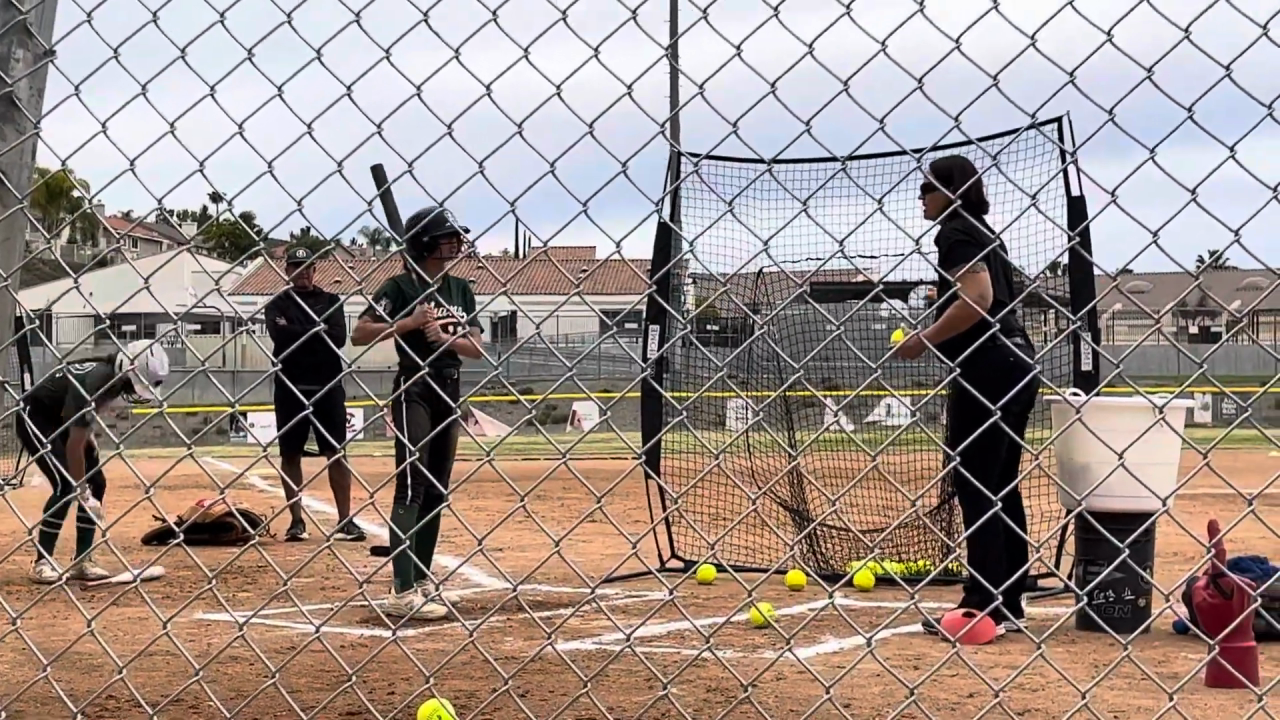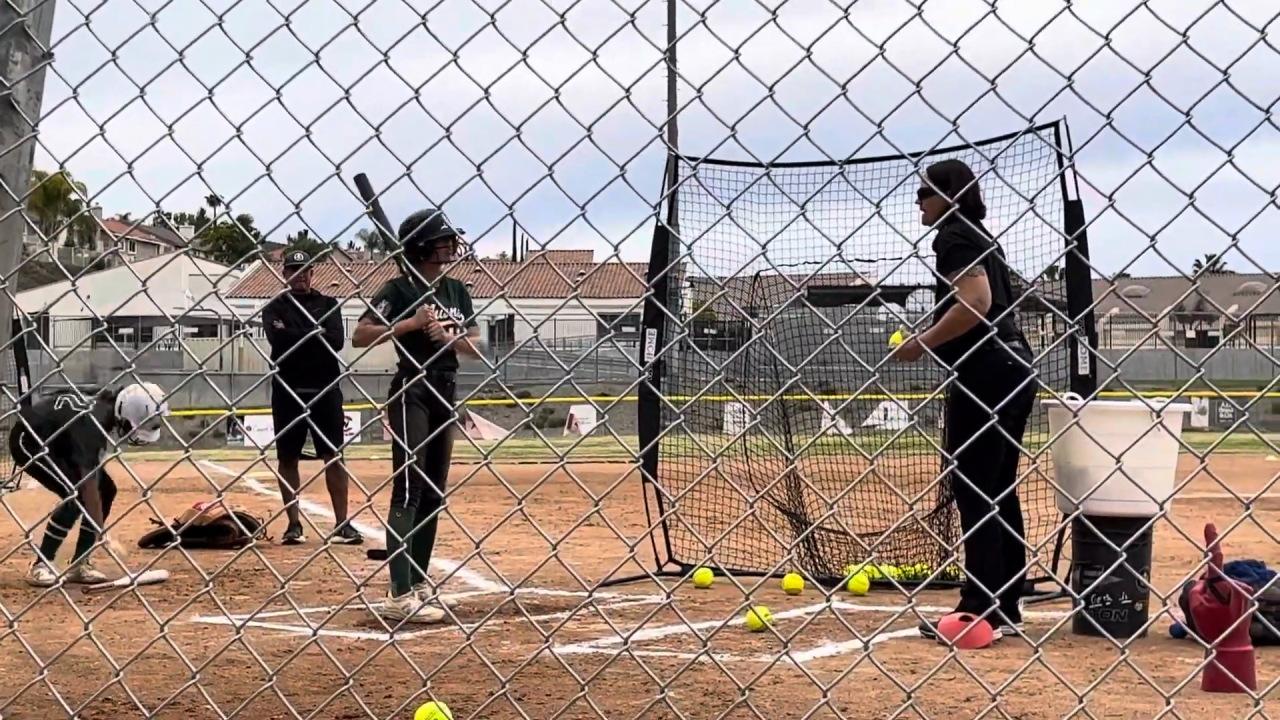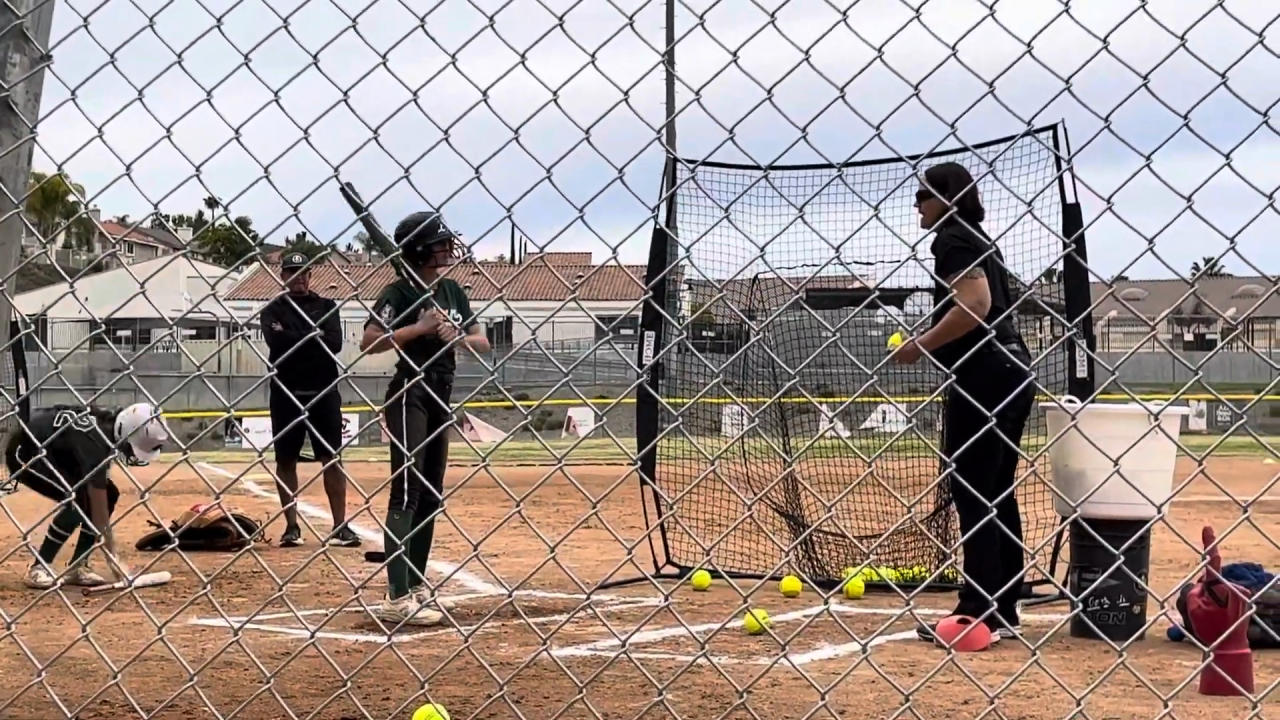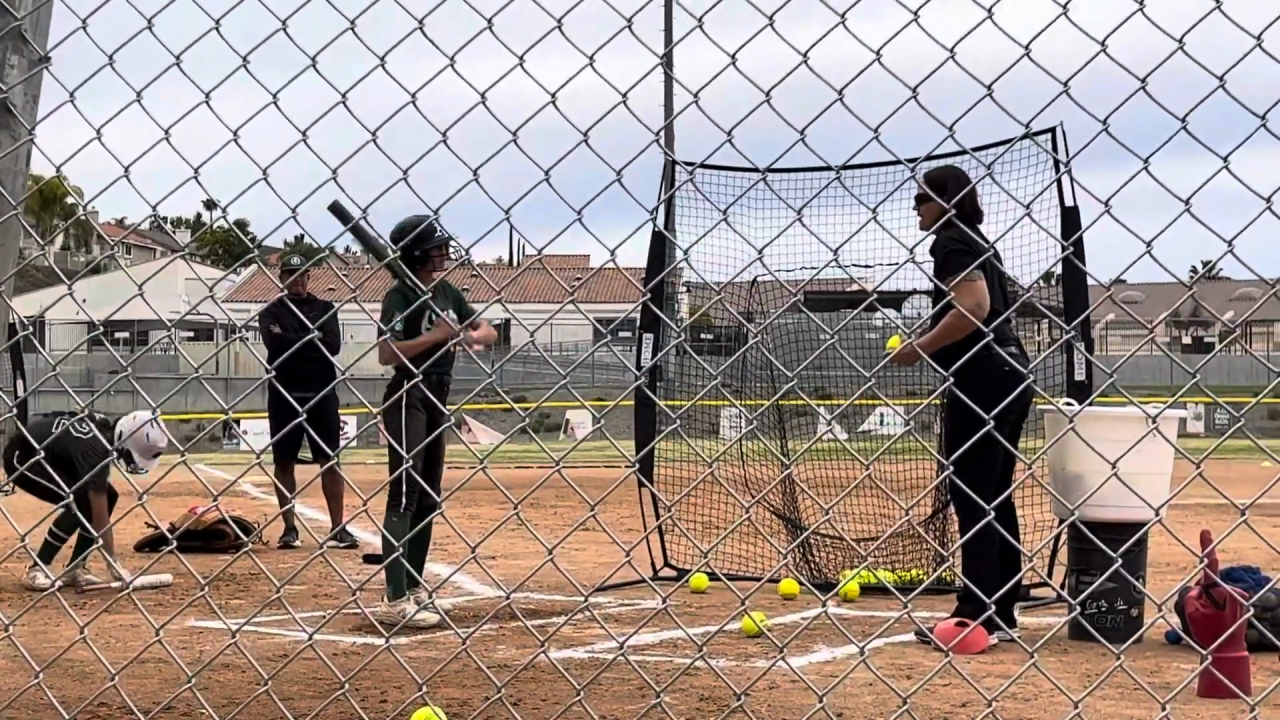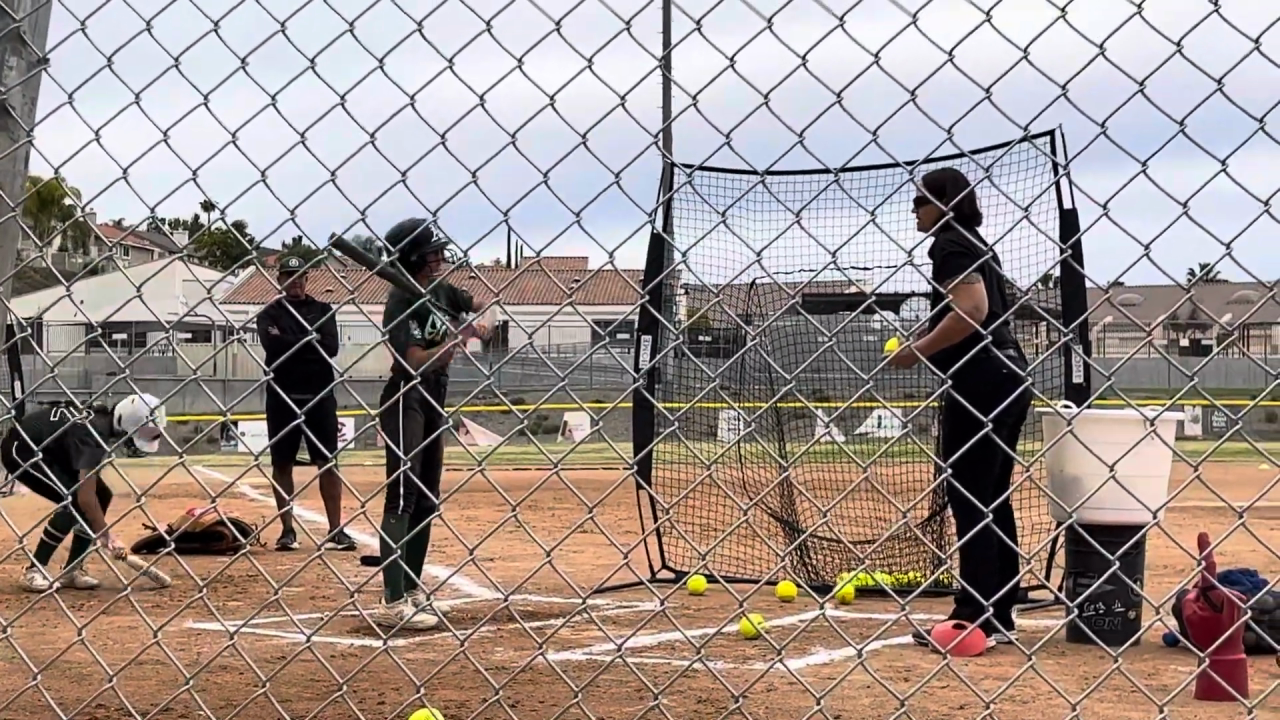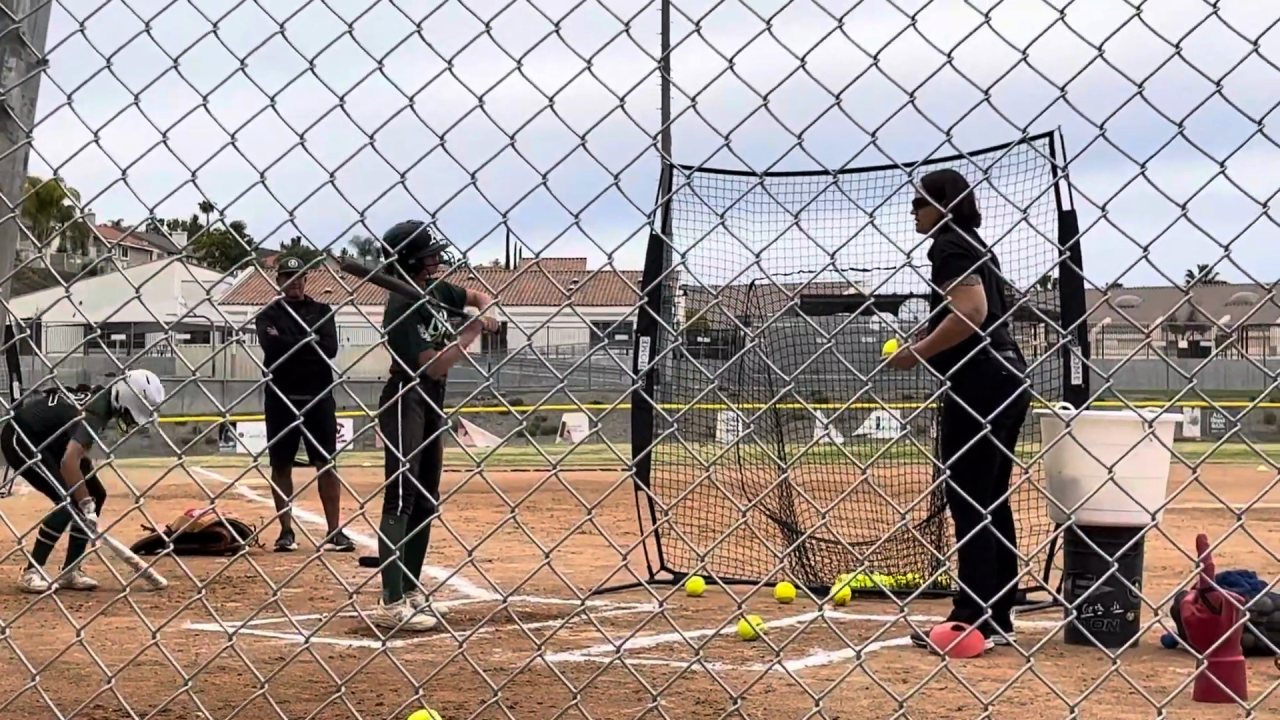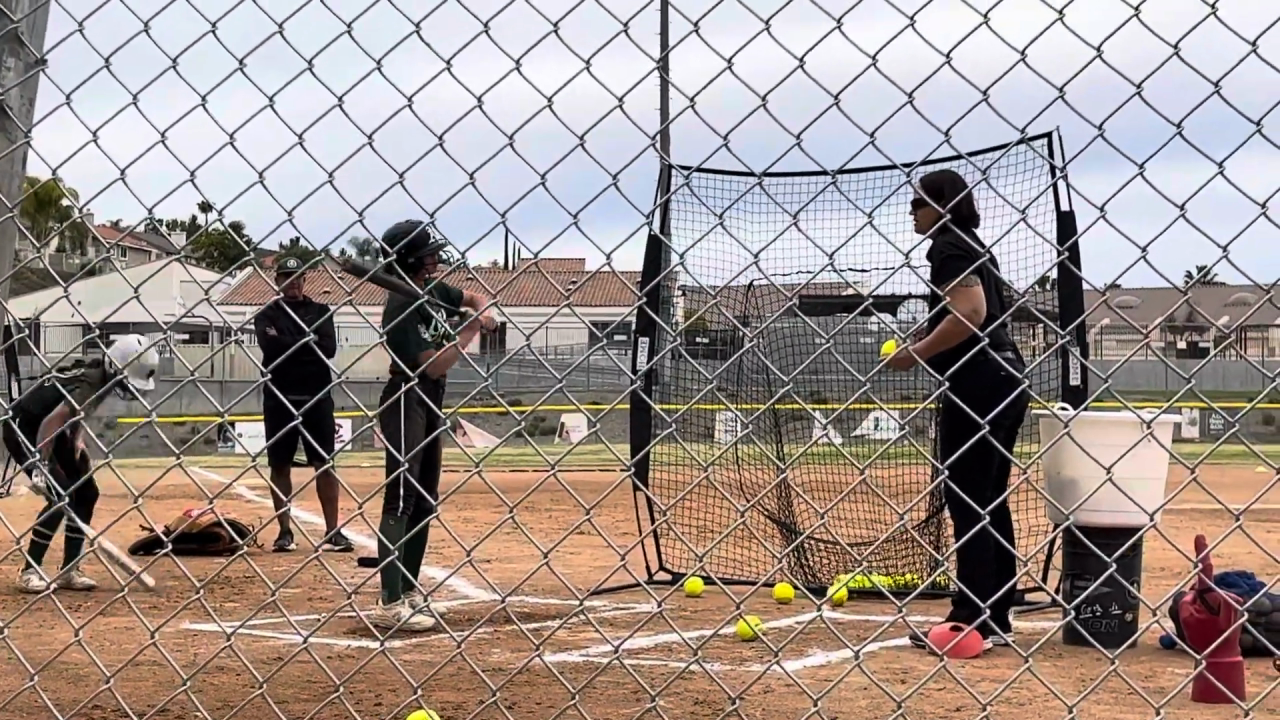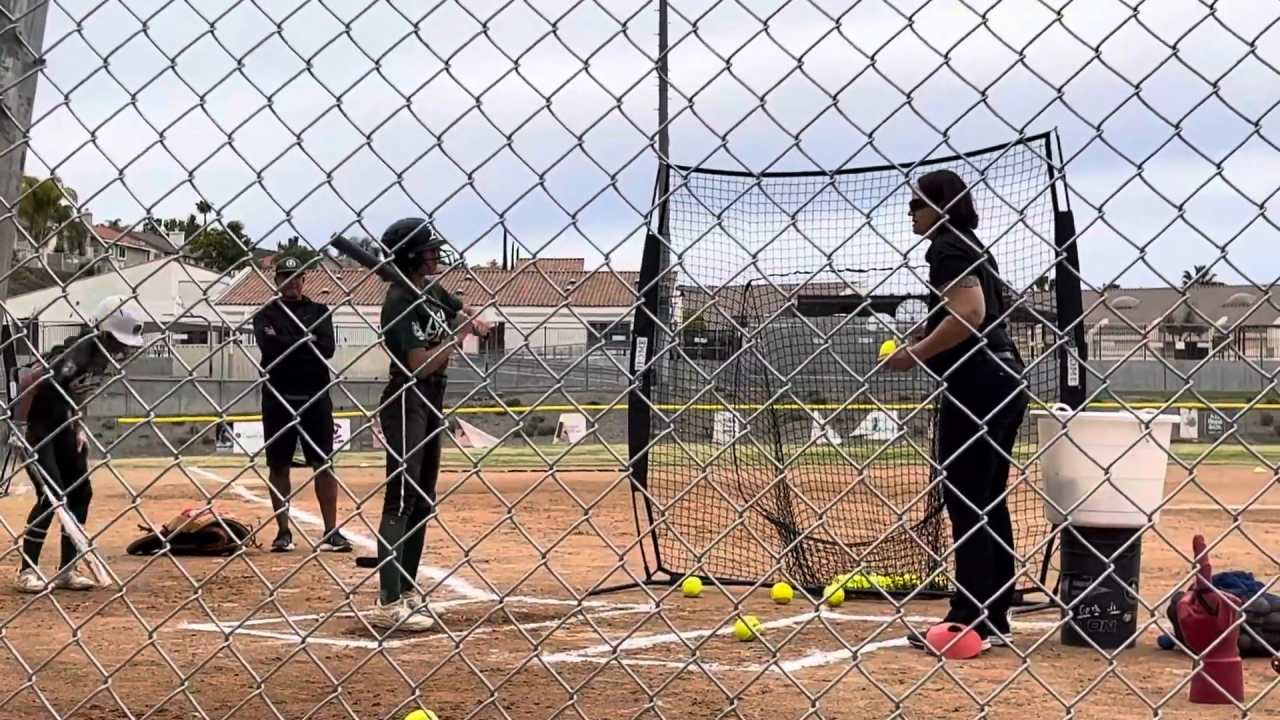
dt=0.1s
person 1, frame 1
left shoulder: (956, 231)
right shoulder: (983, 232)
left elbow: (977, 298)
left wrist: (924, 339)
left hip: (987, 367)
right hip: (1014, 362)
left knee: (974, 486)
right knee: (1000, 487)
left ankle: (983, 608)
right ankle: (1007, 604)
person 1, frame 2
left shoulder: (954, 236)
right shoulder: (980, 236)
left elbow: (976, 303)
left wrist: (922, 342)
left hip: (984, 371)
right hip: (1011, 367)
left knee: (972, 490)
right knee: (998, 491)
left ankle: (980, 612)
right ankle: (1004, 609)
person 1, frame 3
left shoulder: (952, 238)
right shoulder: (978, 238)
left elbow: (975, 305)
left wrist: (921, 345)
right wrist: (932, 340)
left hip: (983, 374)
right hip: (1010, 369)
left knee: (971, 493)
right knee: (996, 493)
left ankle: (978, 614)
right ankle: (1002, 610)
person 1, frame 4
left shoulder: (952, 241)
right shoulder: (977, 241)
left elbow: (974, 307)
left wrist: (920, 347)
right wrist: (931, 341)
left hip: (981, 377)
right hip: (1008, 372)
left knee: (970, 495)
right knee: (994, 496)
left ankle: (976, 617)
right ankle: (1000, 613)
person 1, frame 5
left shoulder: (950, 243)
right shoulder: (976, 244)
left elbow: (973, 310)
left wrist: (919, 350)
right wrist: (929, 343)
left hip: (980, 379)
right hip: (1006, 375)
left knee: (968, 498)
right knee: (992, 499)
left ankle: (975, 620)
right ankle: (998, 615)
person 1, frame 6
left shoulder: (950, 244)
right shoulder: (975, 245)
left elbow: (972, 312)
left wrist: (917, 351)
right wrist: (927, 345)
left hip: (978, 381)
right hip: (1004, 377)
left knee: (966, 499)
right knee: (990, 500)
left ankle: (972, 621)
right ankle: (996, 617)
person 1, frame 7
left shoulder: (948, 245)
right shoulder: (973, 245)
left elbow: (971, 312)
left wrist: (916, 352)
right wrist: (926, 344)
left hip: (978, 381)
right hip: (1004, 377)
left knee: (966, 500)
right knee: (989, 500)
left ankle: (971, 622)
right ankle: (996, 617)
person 1, frame 8
left shoulder: (947, 246)
right shoulder: (972, 246)
left elbow: (970, 314)
left wrist: (915, 353)
right wrist: (924, 345)
left hip: (976, 382)
right hip: (1002, 378)
left knee: (964, 500)
right knee: (987, 501)
left ankle: (969, 622)
right ankle: (993, 617)
person 2, frame 1
left shoulder: (460, 288)
right shoulder: (401, 286)
left elbow: (478, 348)
right elbow: (359, 334)
left wrist: (445, 337)
right wrist: (409, 322)
left hip: (448, 392)
right hip: (414, 391)
left knee: (436, 491)
right knee: (411, 489)
left ankle: (421, 580)
right ankle: (401, 592)
person 2, frame 2
left shoulder: (456, 290)
right shoulder: (400, 288)
left elbow: (476, 347)
right elbow: (360, 336)
left wrist: (447, 336)
right wrist: (410, 323)
left hip: (445, 395)
right hip: (412, 394)
left knee: (433, 494)
right knee: (408, 492)
left ankle: (419, 583)
right ankle: (399, 595)
person 2, frame 3
left shoulder: (451, 291)
right shoulder: (399, 290)
left elbow: (482, 342)
right elbow: (370, 343)
left wrist: (457, 336)
right wrist: (423, 326)
left hip: (440, 397)
right hip: (410, 397)
left knee: (430, 496)
right knee: (406, 494)
left ankle: (416, 585)
right ankle: (397, 598)
person 2, frame 4
left shoulder: (446, 291)
right shoulder: (400, 295)
left elbow: (489, 332)
right elbow: (387, 355)
left wrist: (469, 336)
right wrist: (437, 335)
left hip: (436, 399)
right hip: (409, 399)
left knee: (429, 498)
right knee: (405, 496)
left ankle: (414, 587)
right ankle: (395, 600)
person 2, frame 5
left shoulder: (440, 290)
right shoulder: (401, 302)
right elbow: (420, 364)
left wrist: (480, 324)
right wrist: (461, 336)
left hip: (433, 403)
right hip: (405, 403)
left knee: (427, 500)
right knee: (402, 499)
left ankle: (412, 589)
right ankle: (393, 602)
person 2, frame 6
left shoulder: (437, 290)
right shoulder: (402, 306)
left elbow: (481, 298)
right elbow: (437, 366)
left wrist: (485, 314)
right wrist: (471, 332)
left hip: (431, 404)
right hip: (405, 404)
left knee: (427, 501)
right knee: (401, 499)
left ankle: (411, 590)
right ankle: (392, 603)
person 2, frame 7
left shoulder: (435, 288)
right shoulder: (402, 304)
left elbow: (476, 300)
right elbow: (434, 365)
left wrist: (483, 313)
right wrist: (469, 332)
left hip: (430, 404)
right hip: (406, 403)
left knee: (426, 502)
right knee: (402, 500)
left ankle: (409, 590)
right ankle: (390, 604)
person 2, frame 8
left shoulder: (433, 290)
right shoulder: (399, 301)
left elbow: (468, 315)
right elbow: (422, 364)
left wrist: (475, 320)
right wrist: (459, 332)
left hip: (430, 403)
right hip: (406, 403)
left knee: (424, 503)
right knee: (401, 501)
left ankle: (407, 591)
right ankle: (389, 604)
person 3, frame 1
left shoulder: (331, 301)
right shoulder: (277, 304)
left elbow: (339, 338)
right elbow: (280, 335)
left wrist: (299, 336)
right wrist: (318, 332)
left hip: (327, 386)
right hip: (291, 388)
left knee: (336, 454)
right knee: (290, 455)
left ankle: (345, 521)
right ankle: (296, 521)
person 3, frame 2
left shoulder: (328, 304)
right shoulder: (275, 307)
left elbow: (337, 341)
right elbow: (277, 338)
left wrist: (296, 338)
right wrist: (316, 334)
left hip: (325, 389)
right hip: (288, 391)
left knee: (334, 457)
right knee: (287, 458)
left ankle: (342, 524)
right ankle: (294, 524)
person 3, frame 3
left shoulder: (327, 306)
right shoulder: (273, 309)
left elbow: (335, 343)
right elbow: (276, 340)
left wrist: (295, 341)
right wrist: (314, 337)
left hip: (323, 392)
right hip: (287, 394)
left knee: (332, 459)
right knee: (286, 461)
left ankle: (340, 527)
right ankle: (291, 526)
person 3, frame 4
left shoulder: (325, 308)
right shoulder: (271, 311)
left elbow: (333, 346)
right elbow: (274, 342)
left wrist: (293, 342)
right wrist: (312, 339)
left hip: (321, 394)
right hip: (284, 396)
left knee: (330, 461)
right knee: (283, 463)
left ankle: (337, 529)
right ankle: (289, 528)
person 3, frame 5
left shoulder: (323, 310)
right shoulder: (270, 313)
left elbow: (331, 347)
right elbow: (272, 344)
left wrist: (291, 345)
right wrist: (310, 341)
left hip: (319, 396)
right hip: (283, 397)
left knee: (328, 463)
right knee: (282, 464)
left ankle: (335, 531)
right ankle: (287, 530)
person 3, frame 6
left shoulder: (322, 311)
right shoulder: (269, 314)
left elbow: (329, 349)
right elbow: (271, 345)
left wrist: (290, 345)
right wrist: (309, 341)
left hip: (318, 397)
right hip: (281, 398)
left knee: (326, 464)
right knee: (280, 465)
left ankle: (334, 532)
right ankle: (286, 531)
person 3, frame 7
left shoulder: (321, 311)
right shoulder: (267, 314)
left elbow: (328, 349)
right elbow: (270, 345)
left wrist: (289, 347)
right wrist: (308, 342)
left hip: (316, 397)
right hip: (280, 398)
left knee: (325, 464)
right knee: (280, 466)
left ankle: (332, 532)
right ankle: (285, 531)
person 3, frame 8
left shoulder: (320, 311)
right shoulder: (266, 314)
left elbow: (327, 349)
right elbow: (269, 345)
left wrist: (287, 345)
right wrist: (307, 341)
left hip: (315, 397)
right hip: (278, 398)
left knee: (323, 464)
right knee: (278, 466)
left ankle: (331, 532)
right ankle: (283, 531)
person 4, frame 1
left shoulder: (116, 374)
right shoulder: (90, 383)
right elbow: (75, 443)
left wrist: (88, 434)
right wrist: (83, 492)
left hip: (58, 420)
right hip: (34, 419)
left knee: (96, 485)
right knee: (66, 487)
left ankle: (82, 561)
right ankle: (42, 561)
person 4, frame 2
left shoulder: (111, 406)
right shoulder: (93, 419)
right elbow: (90, 485)
right wrist: (103, 535)
left hip: (55, 440)
right hip: (28, 441)
left knee: (106, 489)
right knee: (76, 492)
left ankle: (80, 563)
right ankle: (40, 565)
person 4, frame 3
left shoulder: (110, 422)
right shoulder: (97, 442)
right elbow: (99, 507)
right wrist: (113, 556)
left hip: (54, 449)
right hip: (24, 452)
left knee: (110, 493)
right knee: (79, 498)
left ankle: (78, 566)
right ankle: (38, 568)
person 4, frame 4
left shoulder: (110, 428)
right shoulder: (96, 448)
right elbow: (99, 513)
right wrist: (113, 563)
left hip: (50, 452)
right hip: (22, 457)
left knee: (109, 496)
right knee: (78, 500)
left ankle: (76, 568)
right ankle: (37, 570)
person 4, frame 5
left shoulder: (106, 417)
right shoulder: (97, 430)
right elbow: (86, 492)
right wrist: (107, 539)
left hip: (45, 447)
right hip: (19, 449)
left knee: (103, 496)
right knee: (72, 500)
left ankle: (73, 571)
right ankle: (34, 571)
person 4, frame 6
left shoulder: (104, 398)
right shoulder: (94, 411)
right elbow: (68, 463)
right wrist: (86, 506)
left hip: (48, 438)
right hip: (19, 439)
left knee: (96, 495)
right knee: (68, 498)
left ankle: (71, 570)
right ankle: (32, 571)
person 4, frame 7
left shoulder: (104, 377)
right shoulder: (89, 382)
right elbow: (50, 422)
left wrist: (78, 436)
right wrist: (40, 466)
left hip: (55, 433)
right hip: (23, 429)
left knee: (85, 493)
right knee: (59, 498)
left ankle: (69, 570)
right ankle: (29, 572)
person 4, frame 8
left shoulder: (101, 354)
right shoulder: (79, 351)
right elbow: (29, 380)
left wrist: (78, 428)
right wrist: (23, 426)
left hip: (62, 423)
right hip: (35, 420)
left knee: (80, 491)
right knee: (51, 496)
left ankle: (67, 570)
right ankle: (27, 571)
